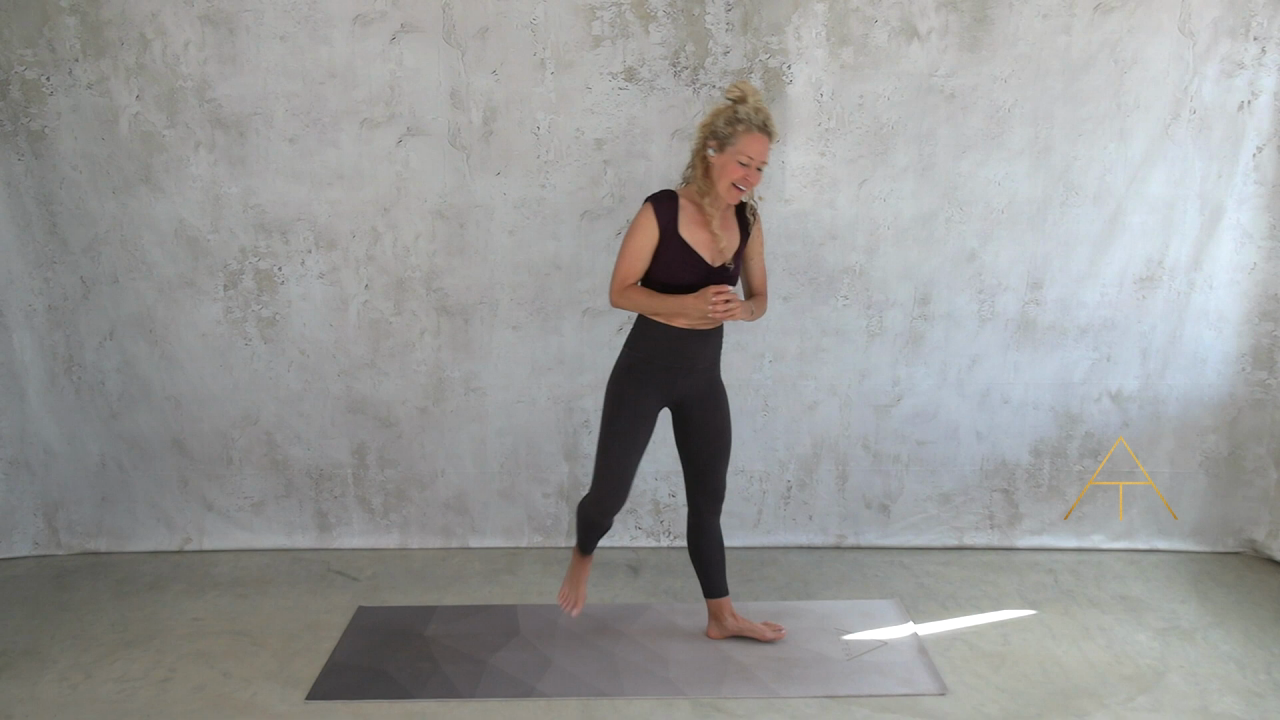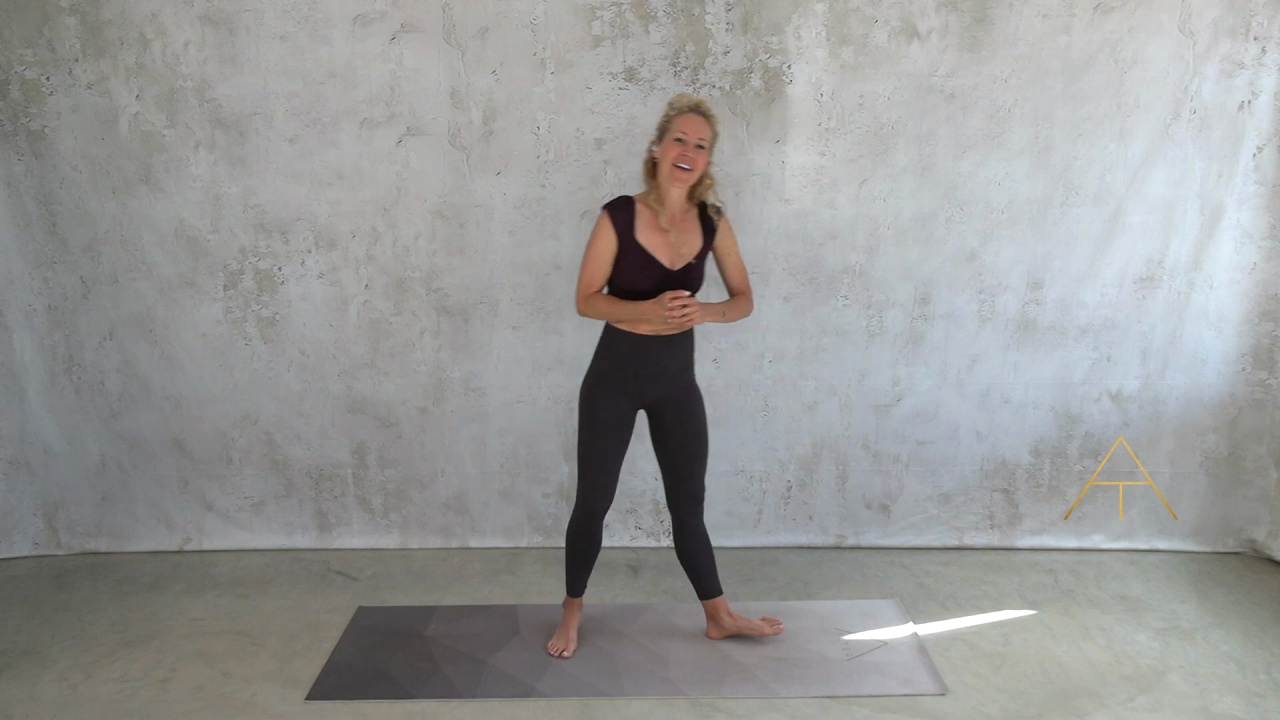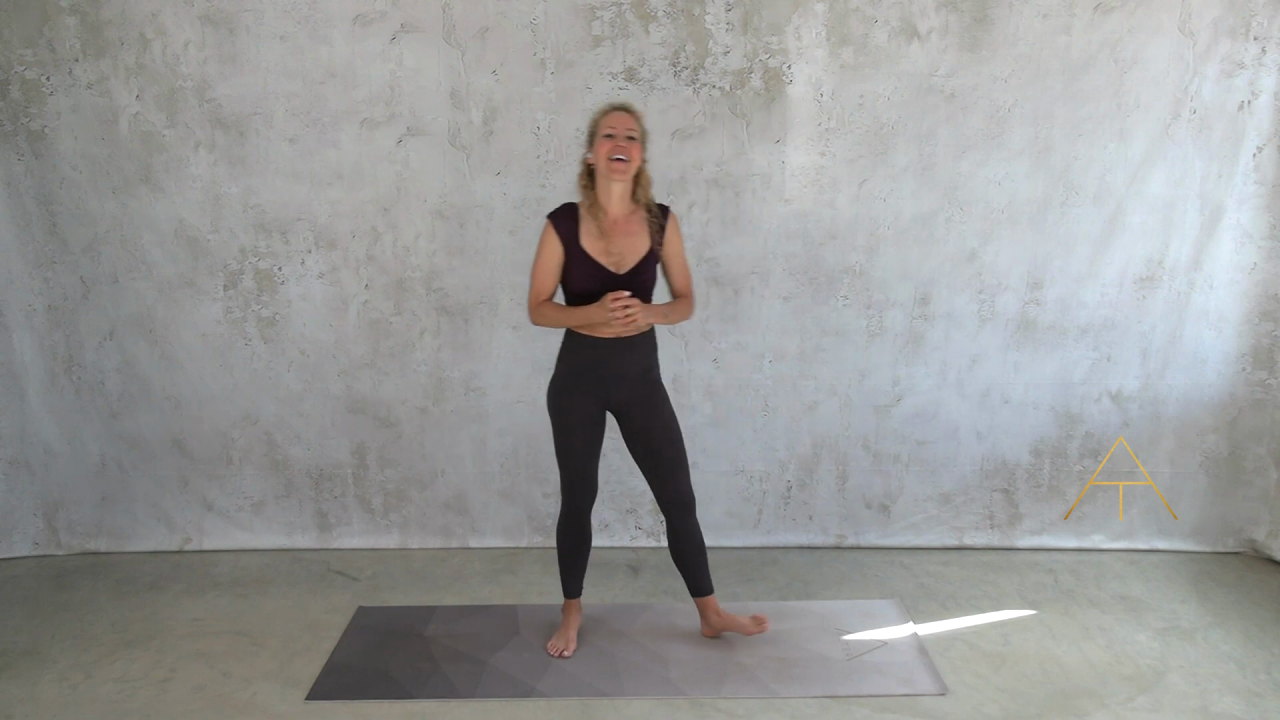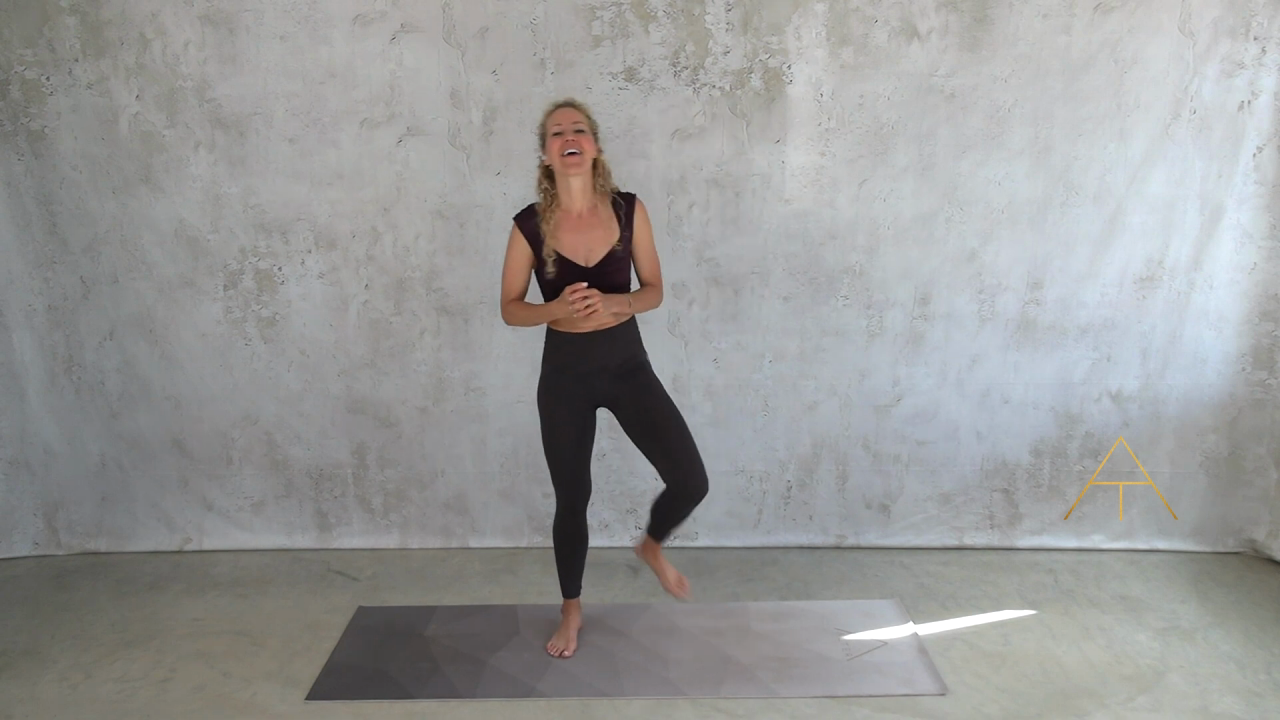
dt=0.2s
person 1, frame 1
left shoulder: (747, 220)
right shoulder: (659, 210)
left elbow: (758, 297)
right elbow: (620, 292)
left wrist: (741, 309)
right wrist: (690, 305)
left hip: (703, 374)
right hip: (645, 366)
left knee: (708, 500)
right knee: (610, 492)
left ankle: (722, 616)
right ankle: (582, 555)
person 1, frame 2
left shoulder: (713, 222)
right shoulder: (617, 216)
left elbow: (743, 299)
right elbow: (587, 299)
left wrist: (705, 311)
right wrist: (644, 311)
left hip: (675, 375)
right hip: (615, 374)
left knee: (688, 505)
right knee: (593, 500)
left ankle: (719, 615)
right ankle: (572, 611)
person 1, frame 3
left shoulder: (661, 221)
right shoulder: (563, 223)
left elbow: (685, 301)
right elbow: (538, 308)
left wrist: (649, 314)
right wrist: (590, 315)
left hip: (640, 373)
right hip: (578, 375)
left knee: (677, 499)
right knee: (577, 499)
left ankle: (709, 613)
right ankle: (572, 612)
person 1, frame 4
left shoulder: (629, 210)
right shoulder: (529, 225)
left elbow: (654, 290)
right elbow: (510, 308)
left wrist: (613, 304)
right wrist: (555, 309)
left hip: (627, 360)
right hip: (564, 370)
left knee: (691, 482)
right knee: (571, 498)
left ankle: (653, 546)
right ankle: (571, 611)
